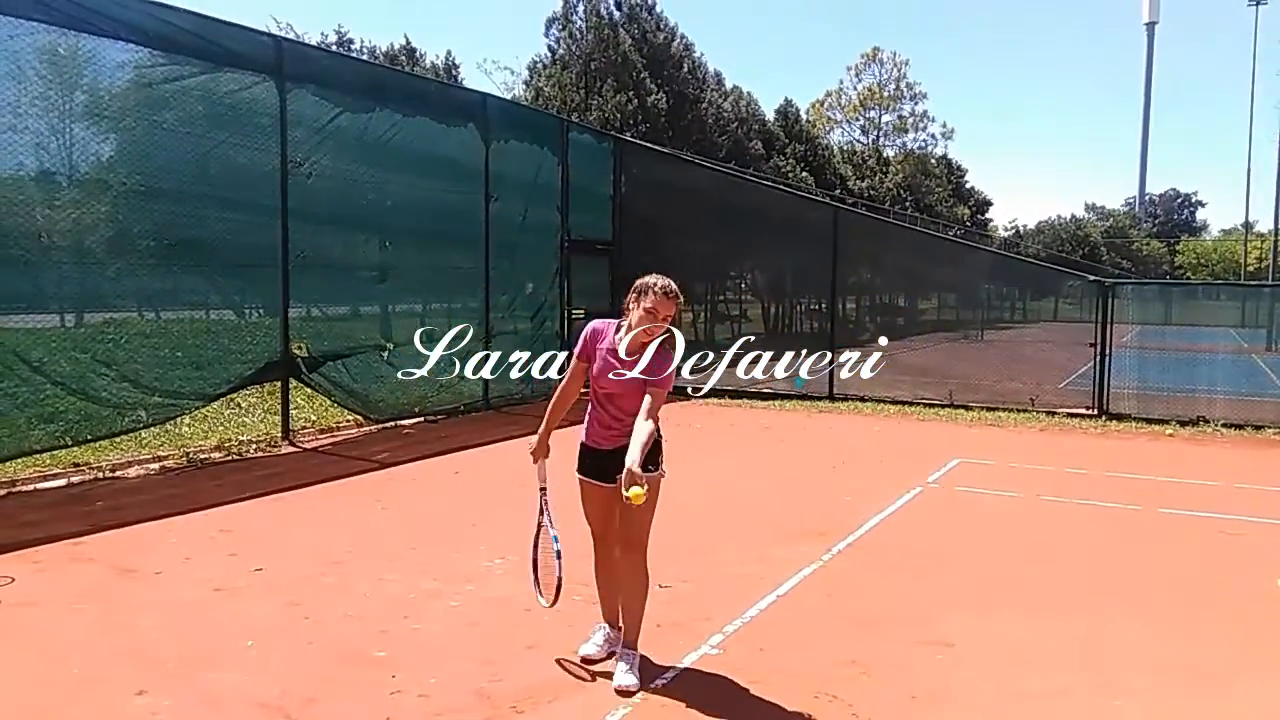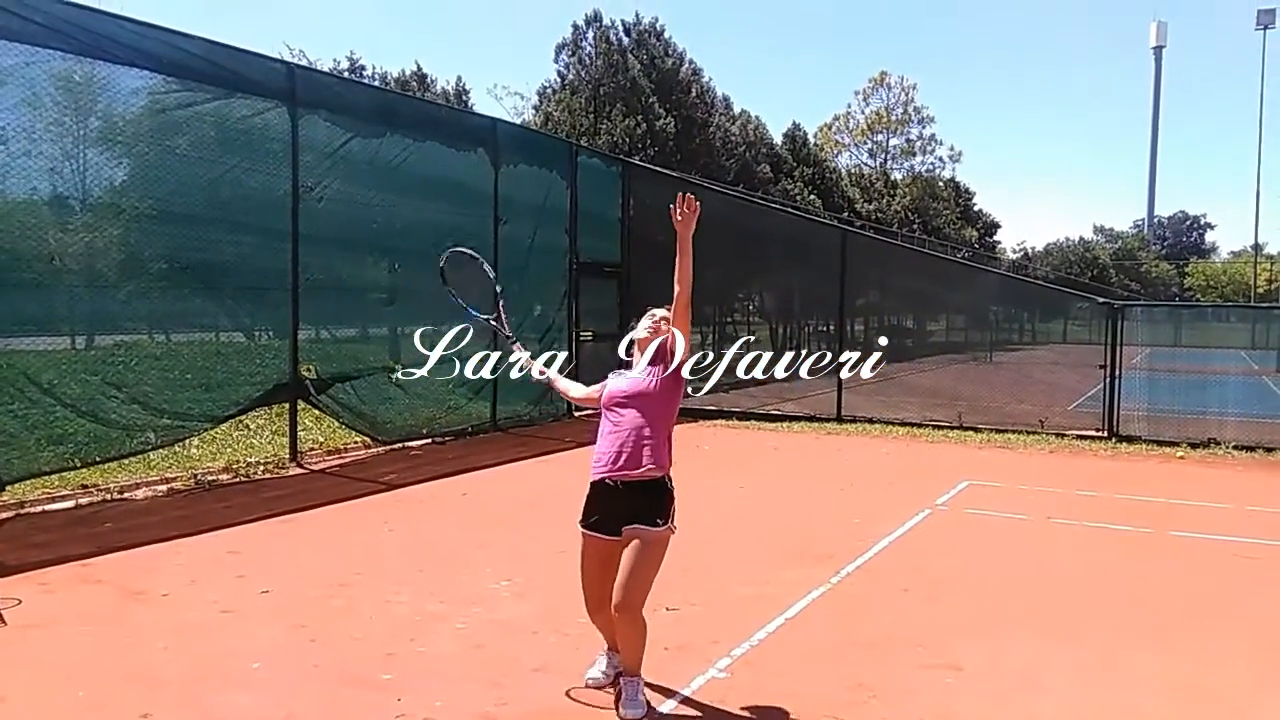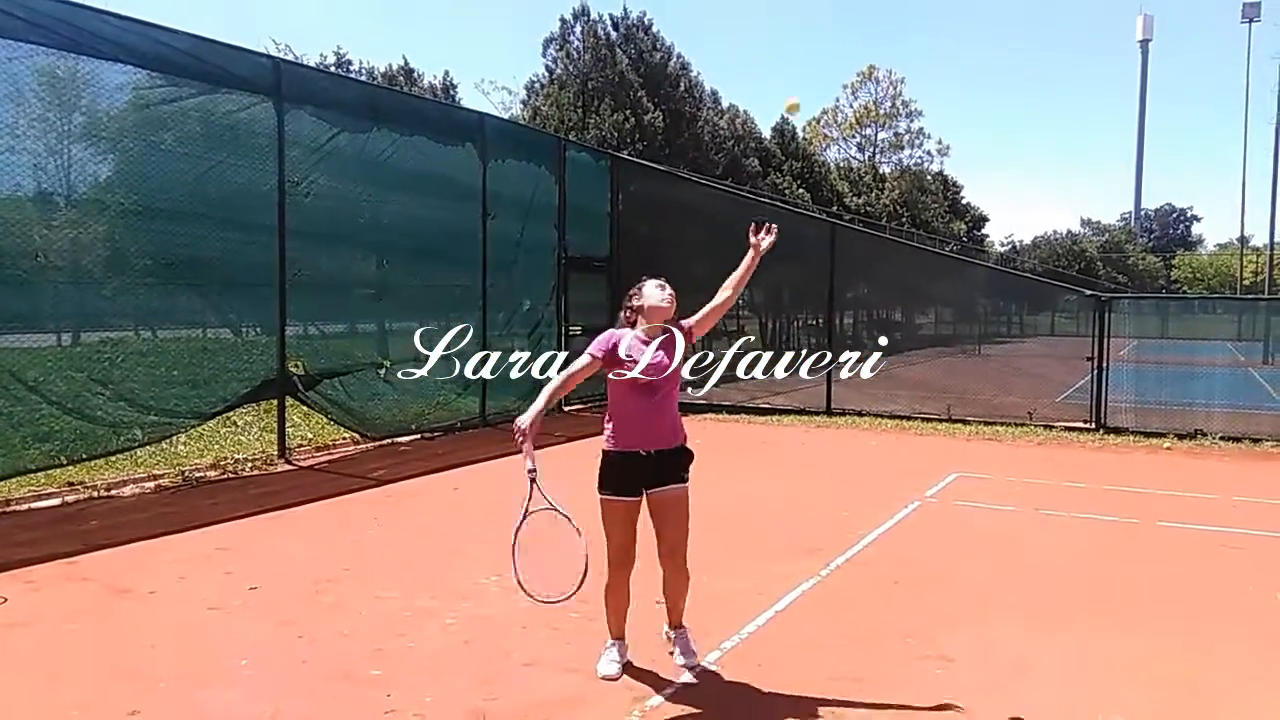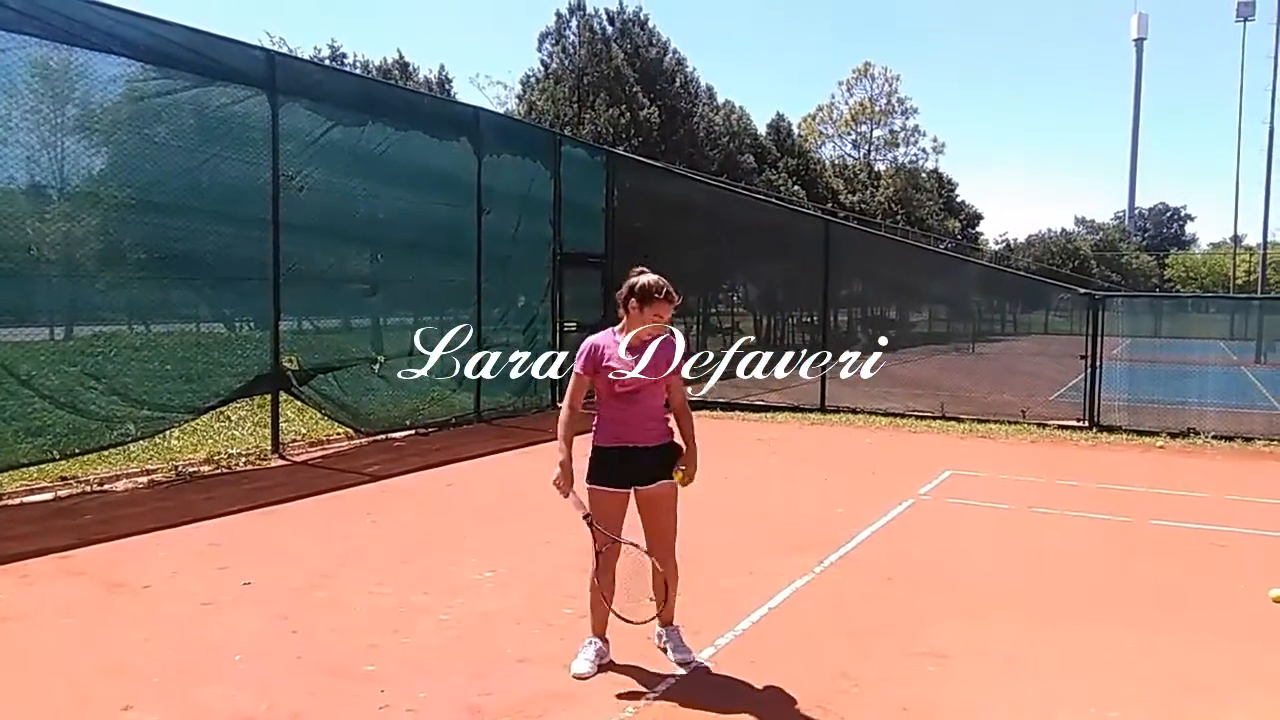
dt=0.7s
person 1, frame 1
left shoulder: (663, 358)
right shoulder: (595, 333)
left elbow: (646, 418)
right elbow: (569, 388)
left wrist: (633, 463)
right wrist: (544, 435)
left hip: (637, 455)
right hip: (593, 451)
left knee: (631, 548)
right knee: (603, 544)
left ankle: (628, 650)
right ankle: (609, 628)
person 1, frame 2
left shoulder: (670, 367)
right shoulder: (618, 380)
left elbow: (682, 299)
right elbow: (583, 394)
left wrist: (684, 238)
right wrist: (548, 374)
left hip: (649, 497)
right hip: (602, 496)
left knee: (625, 606)
right knee: (597, 606)
right ankle: (613, 654)
person 1, frame 3
left shoulder: (678, 338)
right shoulder: (614, 341)
left elbow: (723, 299)
right elbow: (565, 379)
left wrist: (755, 253)
right wrist: (535, 410)
left hip: (668, 459)
right hip: (621, 462)
left knee: (674, 560)
right knee: (620, 563)
left ankle: (677, 632)
right ankle: (616, 643)
person 1, frame 4
left shoulder: (666, 348)
right shoulder: (597, 346)
left elbow: (679, 402)
right elbow: (571, 406)
left wrist: (689, 447)
right wrist: (564, 461)
left hip: (657, 455)
right hip: (608, 457)
left knee: (663, 553)
right knee: (604, 556)
left ankle: (667, 628)
right ankle: (597, 641)
